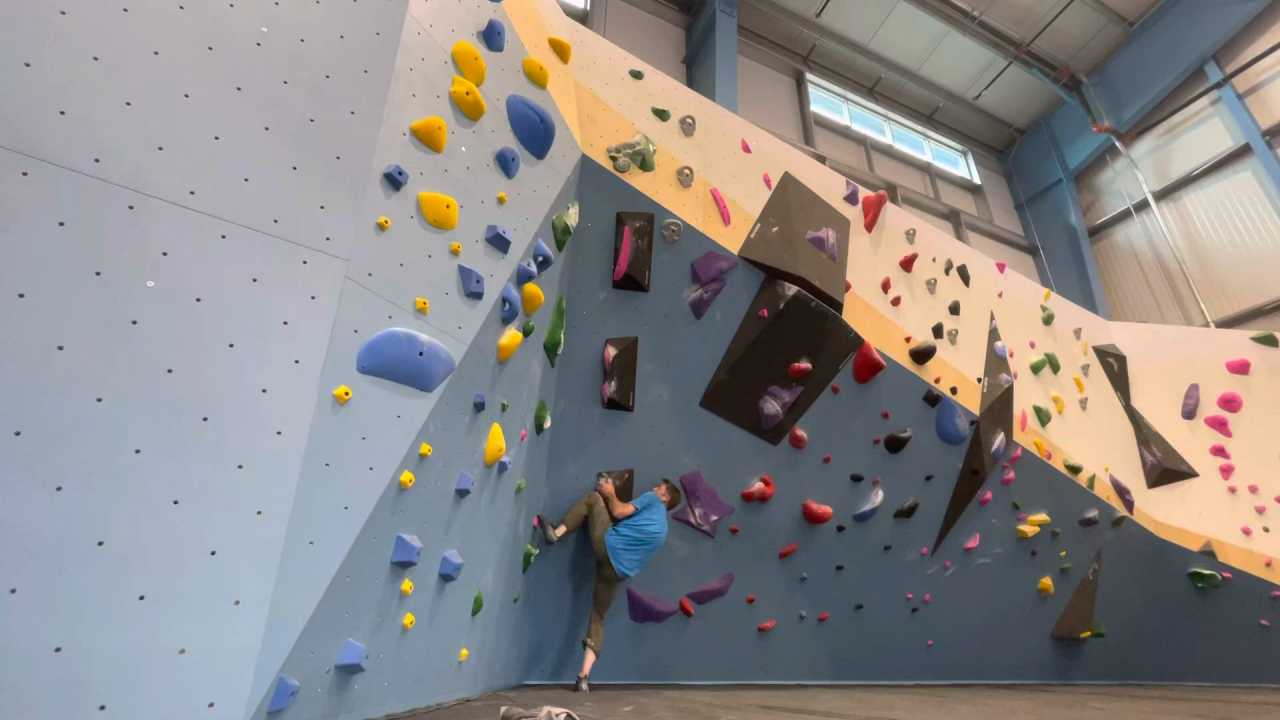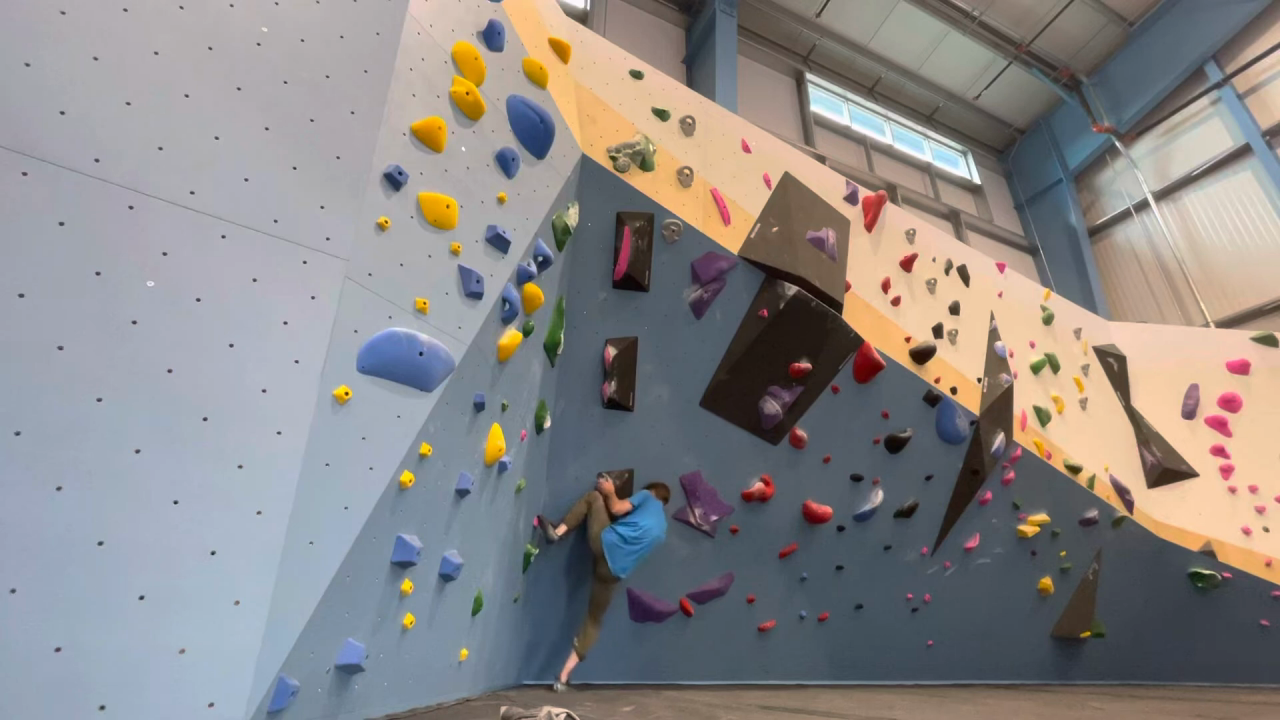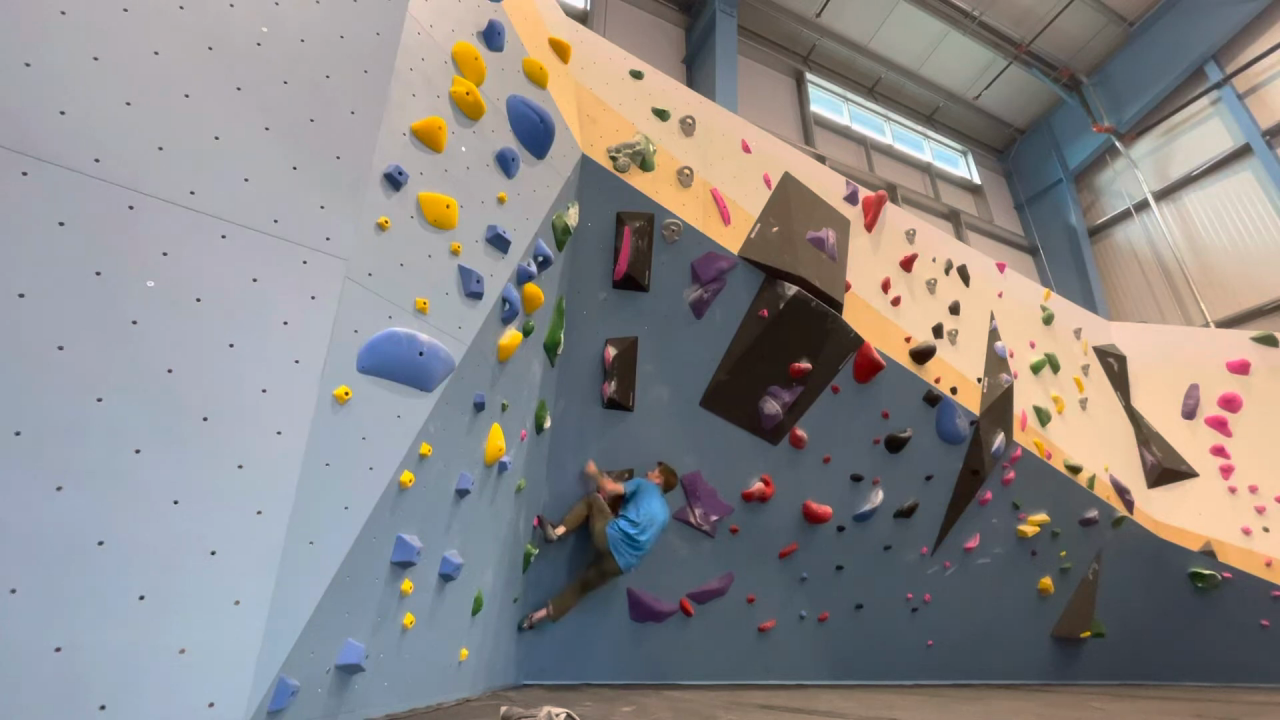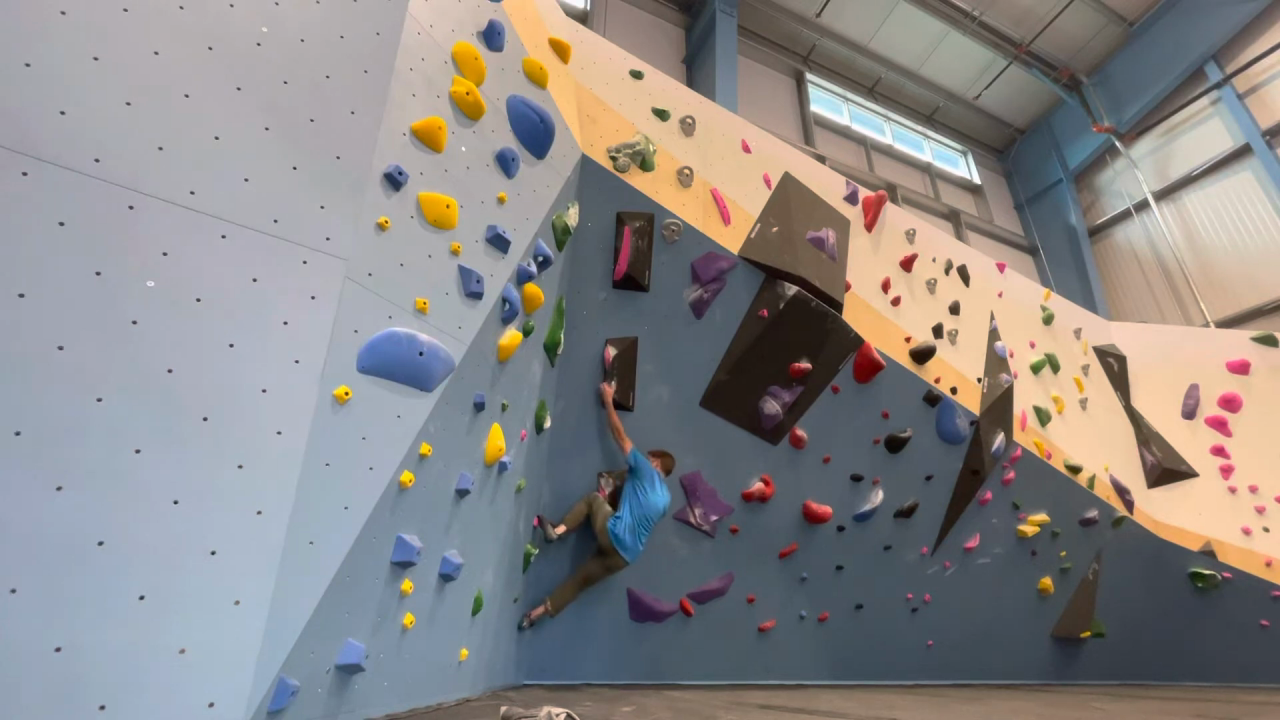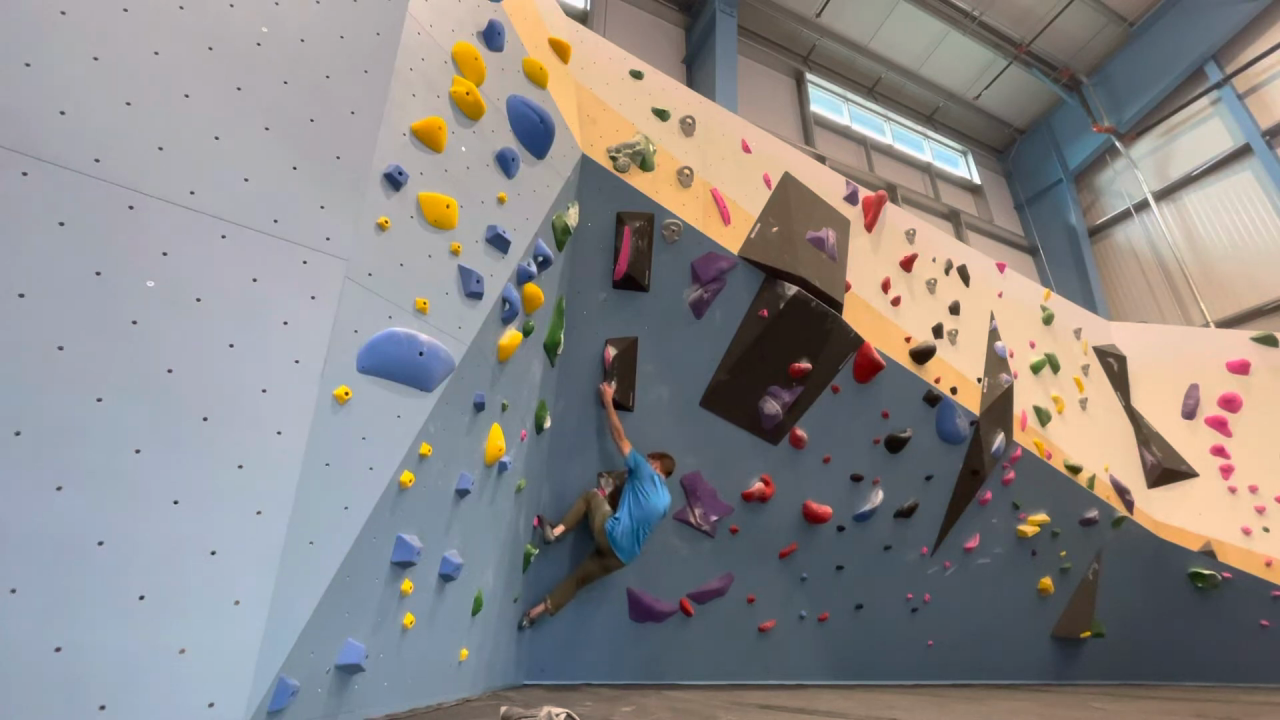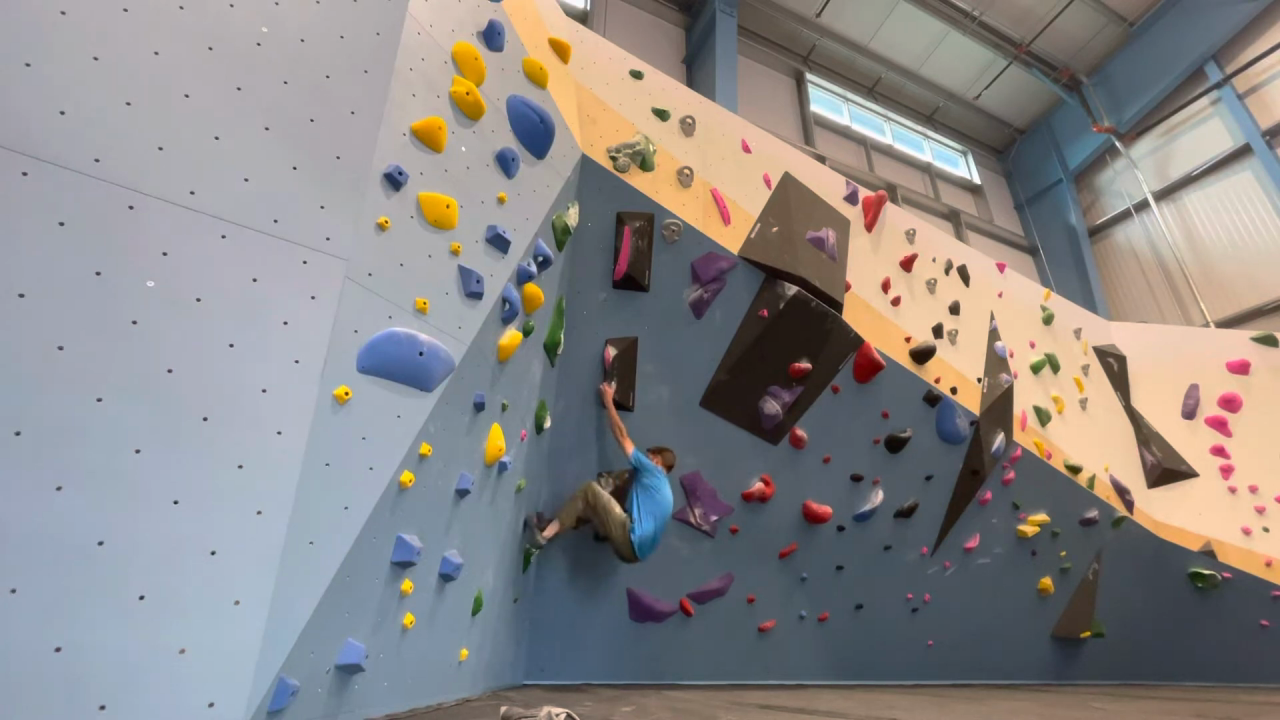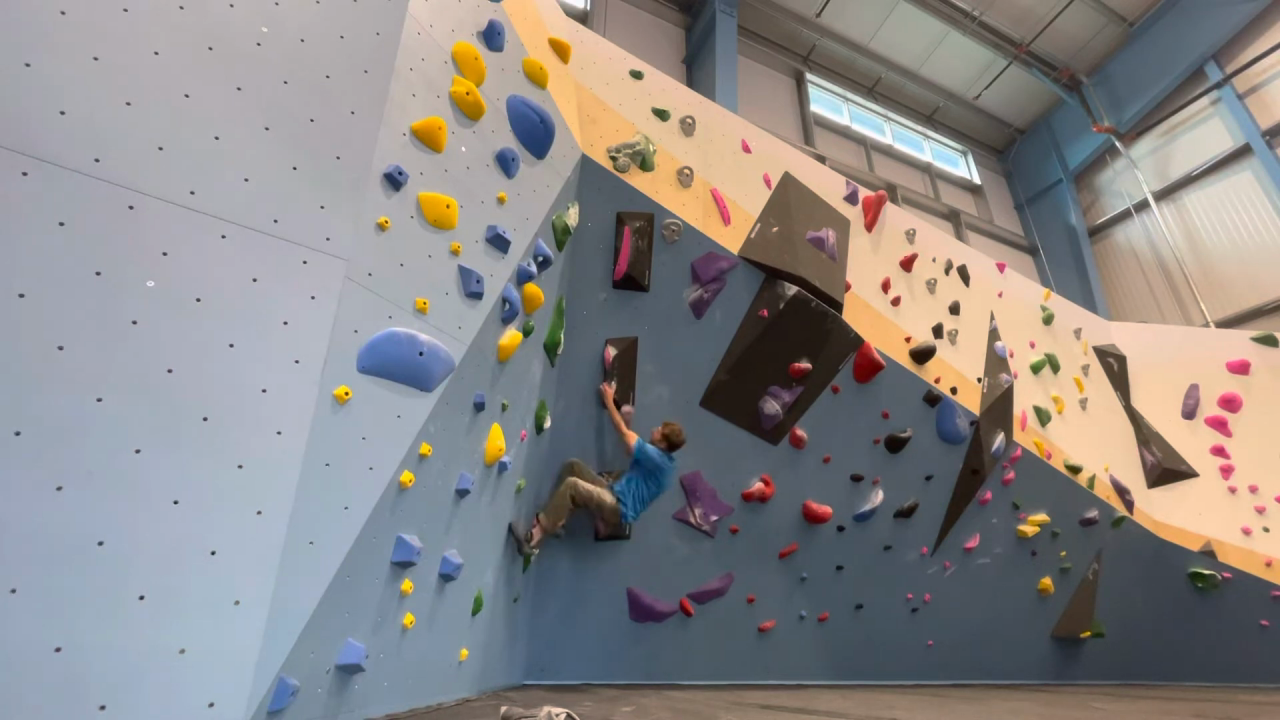
dt=0.7s
person 1, frame 1
left shoulder: (651, 500)
right shoulder: (662, 528)
left elbow: (619, 512)
left wrist: (609, 494)
left hip: (608, 544)
right hip: (619, 569)
left knee: (594, 497)
right knee: (598, 616)
left ankle: (556, 532)
right ankle: (583, 675)
person 1, frame 2
left shoulder: (648, 497)
right shoulder: (661, 528)
left elbow: (617, 508)
left wrist: (609, 492)
left hip: (606, 542)
right hip: (615, 570)
left knee: (594, 496)
right knee: (594, 620)
left ankle: (557, 531)
right ankle: (564, 676)
person 1, frame 3
left shoulder: (644, 485)
right shoulder: (665, 513)
left elbow: (608, 489)
left wrist: (595, 473)
left hip: (613, 540)
right hip: (623, 563)
left knee: (593, 498)
right knee: (583, 584)
left ankle: (557, 530)
right ankle: (541, 615)
person 1, frame 4
left shoulder: (645, 471)
right shoulder: (665, 498)
left elbow: (620, 436)
left wrist: (608, 401)
right wrist: (615, 495)
left hip: (613, 535)
right hip: (627, 554)
left knee: (593, 498)
right knee: (580, 579)
left ankle: (557, 530)
right ankle: (540, 611)
person 1, frame 5
left shoulder: (644, 472)
right shoulder: (665, 498)
left elbow: (620, 437)
left wrist: (608, 401)
left hip: (610, 535)
right hip: (624, 556)
left knee: (592, 494)
right knee: (579, 577)
left ankle: (556, 530)
right ankle: (538, 611)
person 1, frame 6
left shoulder: (650, 469)
right shoulder: (664, 489)
left elbow: (622, 436)
left wrist: (608, 401)
left hip: (629, 542)
right hip: (636, 549)
left knee: (592, 489)
right knee: (597, 506)
left ankle: (545, 534)
right ankle: (552, 529)
person 1, frame 7
left shoulder: (655, 456)
right shoulder: (664, 456)
left elbow: (624, 432)
left wrist: (609, 400)
right wrist: (626, 418)
left hip: (617, 508)
left knee: (572, 485)
right knee: (572, 466)
left ankle: (533, 539)
right ankle: (557, 522)
